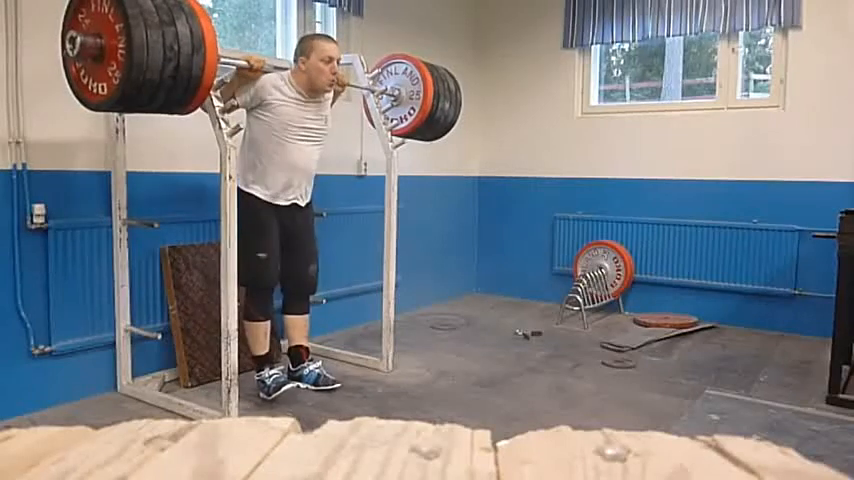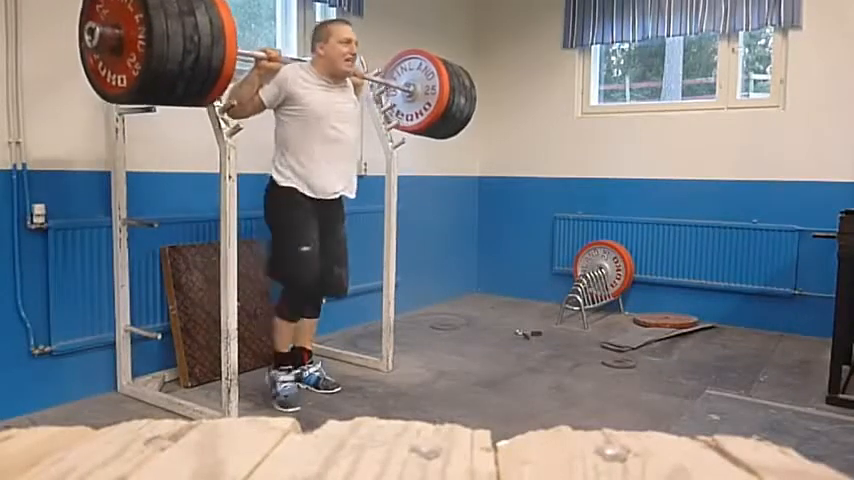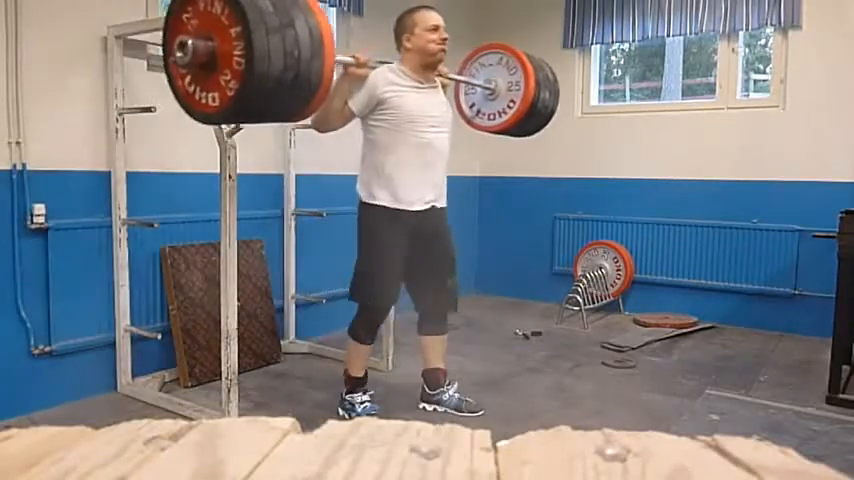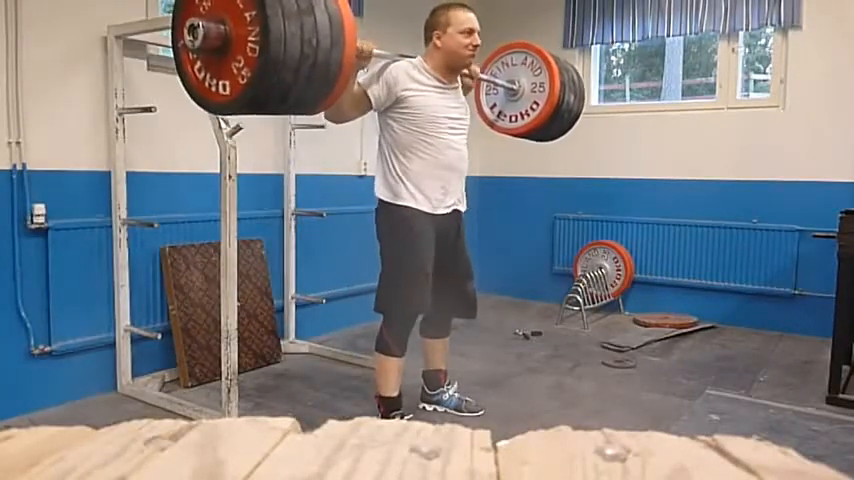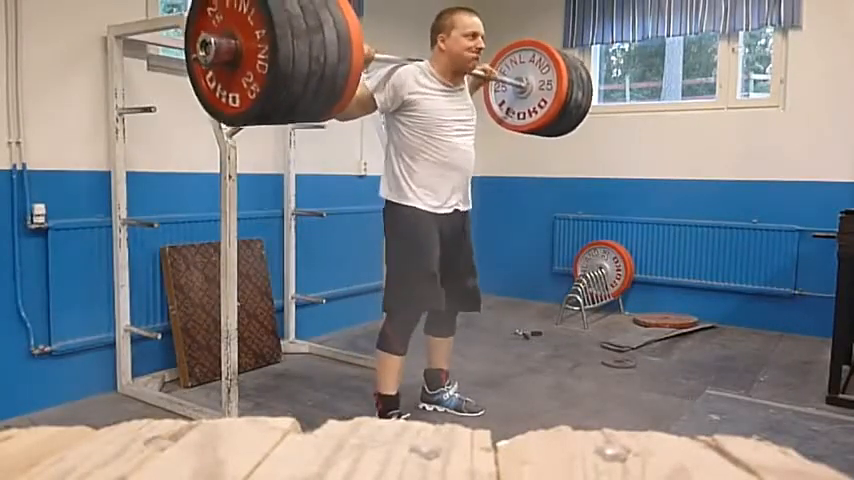
dt=1s
person 1, frame 1
left shoulder: (324, 97)
right shoulder: (267, 86)
left wrist: (338, 92)
right wrist: (241, 75)
left hip: (299, 203)
right hip: (259, 201)
left knee: (300, 285)
right knee: (261, 286)
left ankle: (301, 363)
right ankle: (265, 370)
person 1, frame 2
left shoulder: (349, 87)
right shoulder: (290, 78)
right elbow: (236, 108)
right wrist: (260, 71)
left hip: (331, 199)
right hip: (293, 195)
left knee: (318, 284)
right knee: (299, 282)
left ankle: (303, 362)
right ankle: (280, 370)
person 1, frame 3
left shoulder: (438, 88)
right shoulder: (380, 82)
right elbow: (322, 122)
right wrist: (347, 78)
left hip: (431, 209)
right hip: (386, 210)
left knee: (437, 300)
right knee: (375, 304)
left ankle: (436, 388)
right ankle: (353, 393)
person 1, frame 4
left shoulder: (454, 86)
right shoulder: (398, 76)
right elbow: (337, 112)
left hip: (449, 213)
right hip: (407, 212)
left knee: (445, 303)
right knee: (402, 311)
left ankle: (436, 388)
right ankle: (389, 413)
person 1, frame 5
left shoulder: (461, 87)
right shoulder: (405, 79)
right elbow: (344, 110)
left wrist: (479, 81)
left hip: (454, 212)
right hip: (412, 211)
left knee: (449, 301)
right knee: (406, 308)
left ankle: (437, 388)
right ankle: (387, 412)
